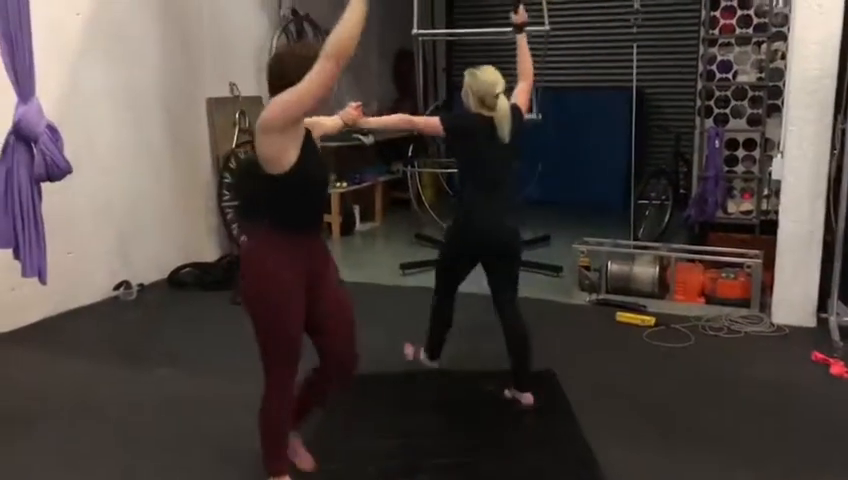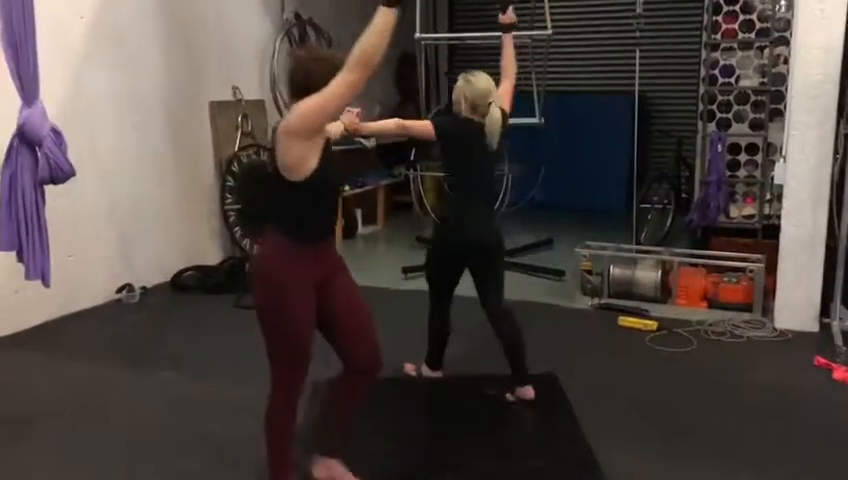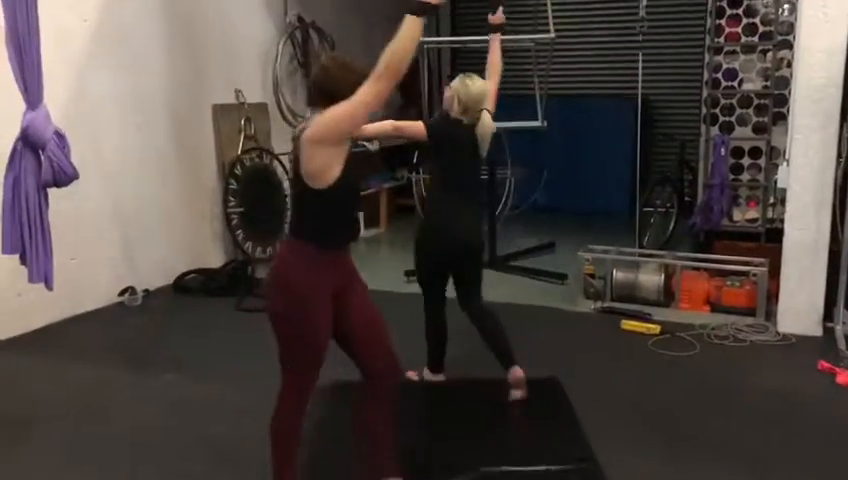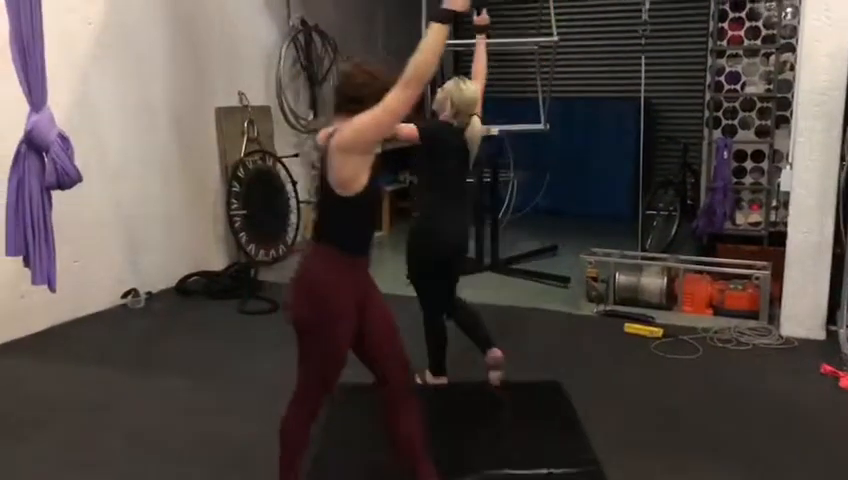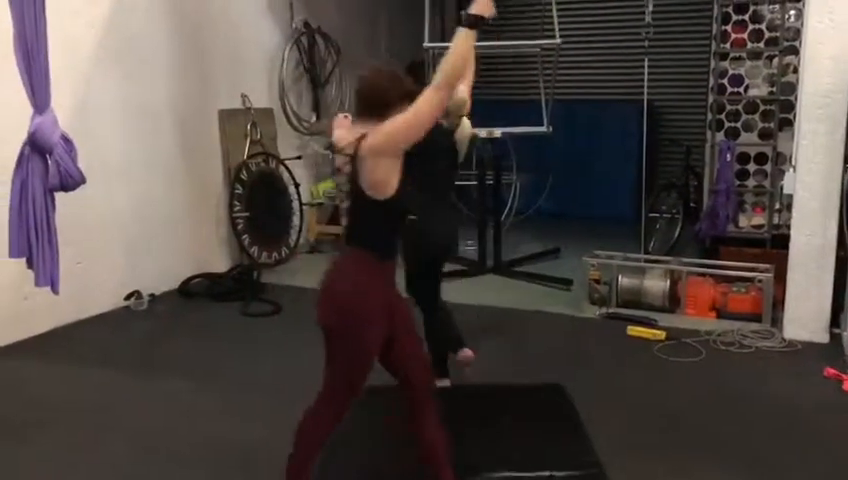
dt=0.1s
person 1, frame 1
left shoulder: (301, 127)
right shoulder: (277, 122)
left elbow: (326, 124)
right elbow: (333, 61)
left wrist: (346, 118)
left hip: (314, 255)
right hip: (273, 261)
left knee: (343, 359)
right knee: (282, 373)
left ankle: (289, 428)
person 1, frame 2
left shoulder: (311, 132)
right shoulder: (297, 127)
right elbow: (359, 69)
left wrist: (346, 124)
left hip: (324, 262)
right hip: (285, 267)
left knee: (366, 364)
right knee: (289, 382)
person 1, frame 3
left shoulder: (322, 134)
right shoulder: (322, 135)
right elbow: (383, 78)
left hip: (336, 272)
right hip: (302, 278)
left knee: (385, 373)
right knee: (299, 389)
person 1, frame 4
left shoulder: (337, 139)
right shoulder: (349, 142)
right elbow: (410, 86)
left wrist: (354, 107)
left hip: (353, 280)
right hip: (326, 284)
left knee: (399, 383)
right knee: (312, 396)
person 1, frame 5
left shoulder: (356, 140)
right shoulder: (381, 146)
right elbow: (442, 90)
left wrist: (342, 127)
left hip: (374, 284)
right hip: (357, 290)
left knee: (422, 390)
right knee: (336, 399)
person 2, frame 1
left shoulder: (463, 125)
right shoulder: (510, 121)
left elbow: (408, 122)
right elbow: (526, 79)
left wrist: (364, 123)
right wrist: (521, 31)
left hip: (471, 227)
right hip: (506, 229)
left knee: (445, 289)
right knee: (508, 306)
left ankle: (430, 354)
right ankle: (523, 388)
person 2, frame 2
left shoulder: (453, 129)
right shoulder: (497, 124)
left elbow: (403, 126)
right elbow: (508, 79)
left wrist: (361, 127)
right wrist: (508, 32)
left hip: (455, 230)
right hip: (488, 231)
left knee: (440, 298)
right knee: (496, 306)
left ankle: (432, 365)
right ankle: (522, 383)
person 2, frame 3
left shoulder: (445, 131)
right shoulder: (480, 126)
left elbow: (398, 127)
right elbow: (492, 79)
left wrist: (358, 130)
right wrist: (496, 32)
left hip: (439, 229)
right hip: (472, 229)
left knee: (434, 299)
right knee: (474, 302)
left ankle: (434, 370)
right ankle: (512, 368)
person 2, frame 4
left shoulder: (436, 132)
right shoulder: (470, 128)
left elbow: (392, 130)
right elbow: (478, 80)
right wrist: (481, 33)
left hip: (429, 231)
right hip: (457, 229)
left knee: (431, 302)
right knee: (447, 299)
left ankle: (437, 372)
right ankle: (490, 350)
person 2, frame 5
left shoulder: (427, 137)
right shoulder: (456, 131)
right elbow: (465, 84)
left hip: (427, 232)
right hip: (444, 231)
left knee: (426, 299)
right knee: (430, 297)
left ankle: (440, 374)
right ankle: (459, 346)
